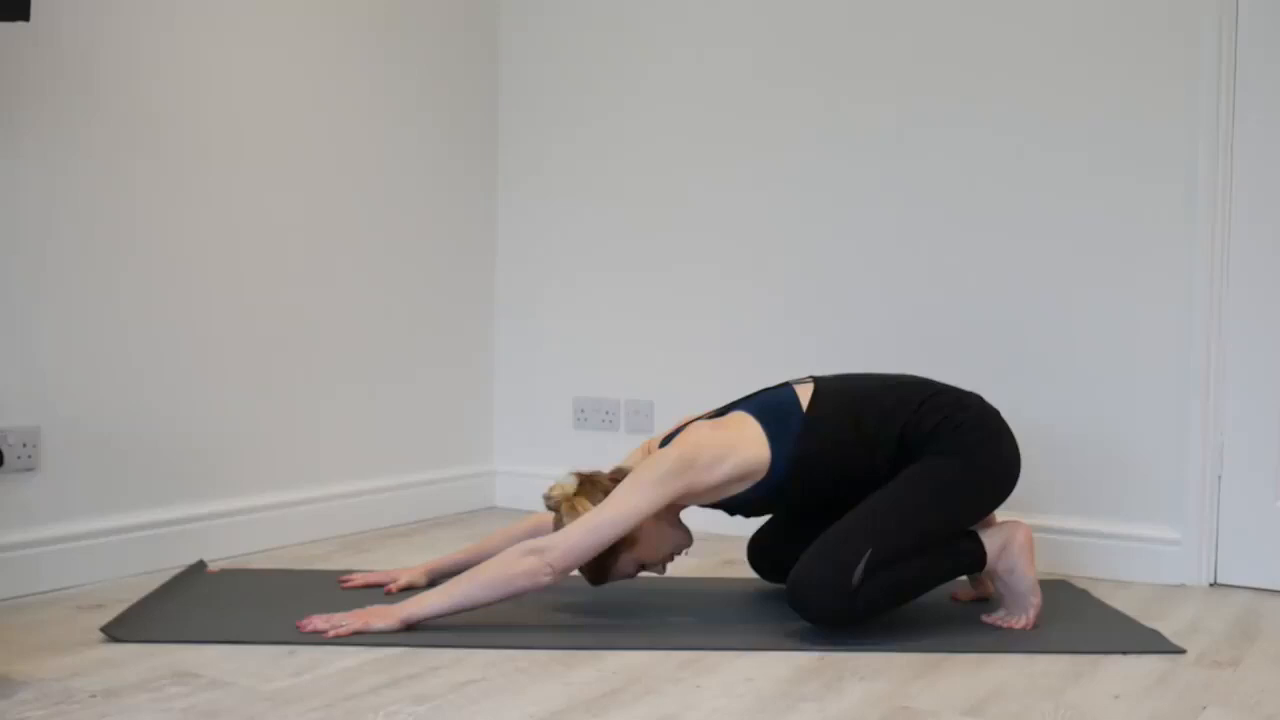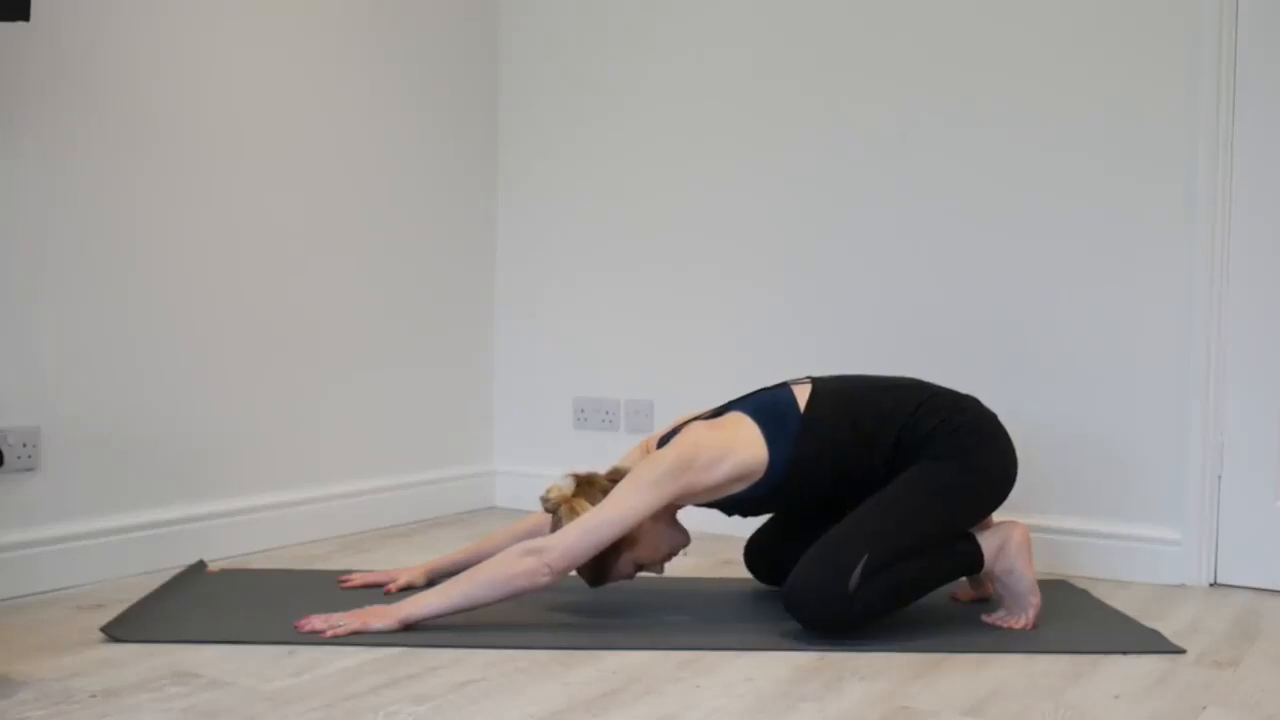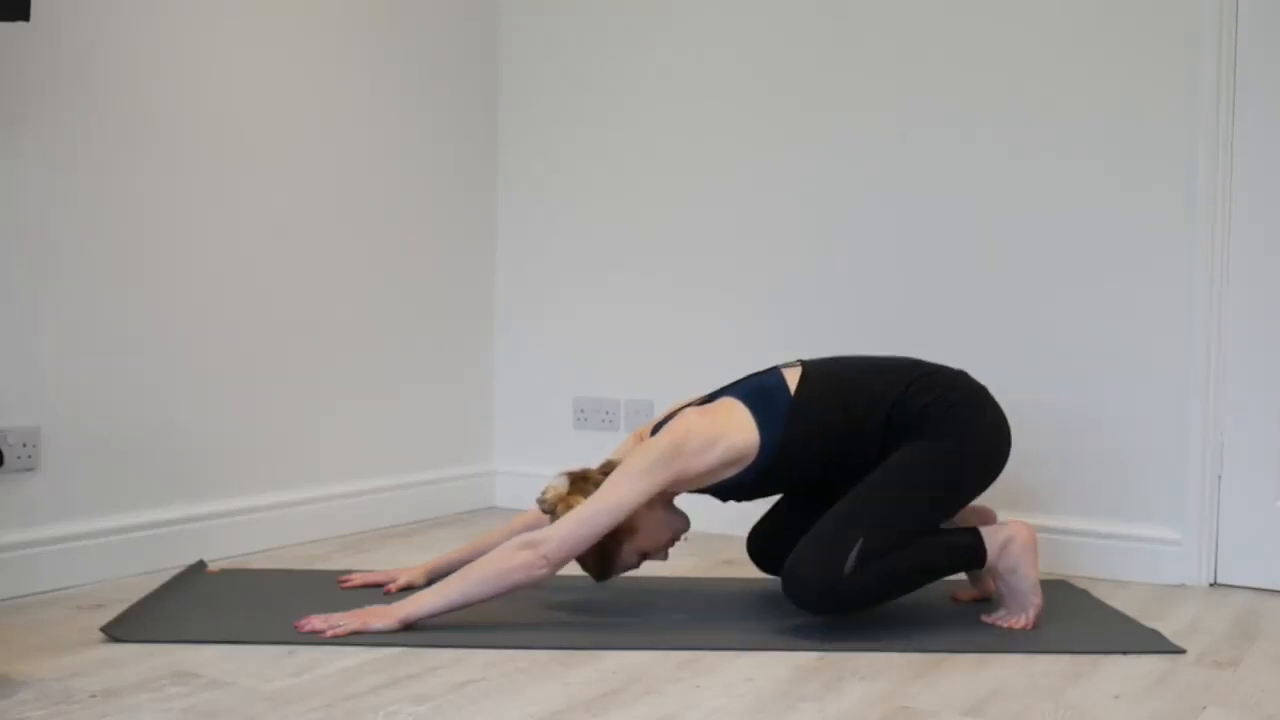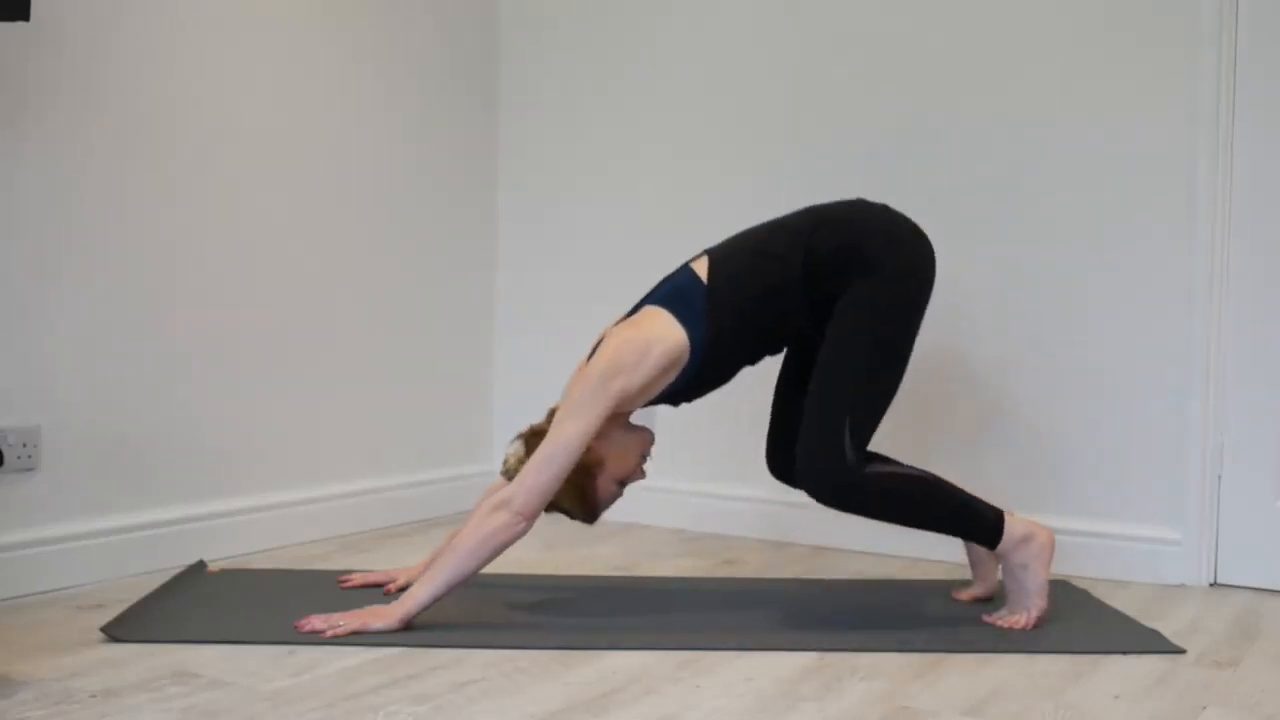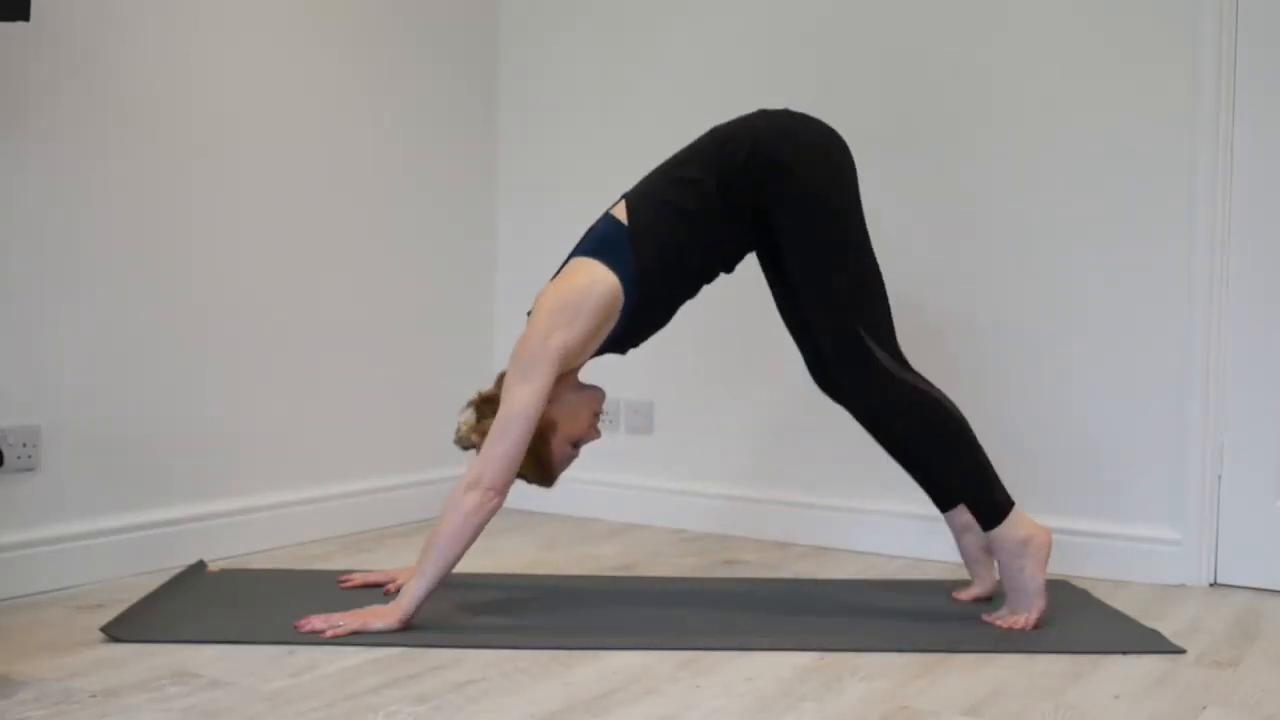
dt=1s
person 1, frame 1
left shoulder: (680, 467)
right shoulder: (660, 456)
left elbow: (542, 560)
right elbow: (550, 522)
left wrist: (403, 614)
right wrist: (429, 569)
left hip: (965, 442)
right hip: (906, 444)
left knee: (824, 592)
right knee: (774, 558)
left ankle: (994, 547)
right ankle: (961, 536)
person 1, frame 2
left shoulder: (680, 468)
right shoulder: (660, 455)
left elbow: (543, 561)
right elbow: (548, 525)
left wrist: (403, 614)
right wrist: (429, 569)
left hip: (960, 445)
right hip: (903, 445)
left knee: (820, 598)
right knee: (771, 561)
left ankle: (990, 550)
right ankle: (954, 536)
person 1, frame 3
left shoulder: (676, 455)
right shoulder: (657, 447)
left elbow: (541, 552)
right elbow: (544, 521)
left wrist: (404, 612)
right wrist: (427, 568)
left hip: (953, 424)
right hip: (901, 424)
left knee: (819, 582)
right knee: (774, 551)
left ankle: (995, 546)
right ankle: (960, 528)
person 1, frame 4
left shoulder: (612, 379)
right shoulder: (606, 378)
left elbow: (514, 508)
right elbow: (514, 489)
left wrist: (403, 608)
right wrist: (423, 570)
left hip: (872, 256)
right hip: (833, 272)
left knee: (829, 470)
right knee: (792, 461)
left ankle: (1015, 538)
right ankle: (982, 529)
person 1, frame 5
left shoulder: (552, 341)
right shoulder: (553, 342)
left elbow: (484, 485)
right elbow: (486, 479)
left wrist: (401, 606)
right wrist: (421, 569)
left hip: (783, 163)
right hip: (761, 184)
left knee: (861, 365)
right knee: (839, 371)
left ankle: (1010, 531)
right ankle: (973, 525)
